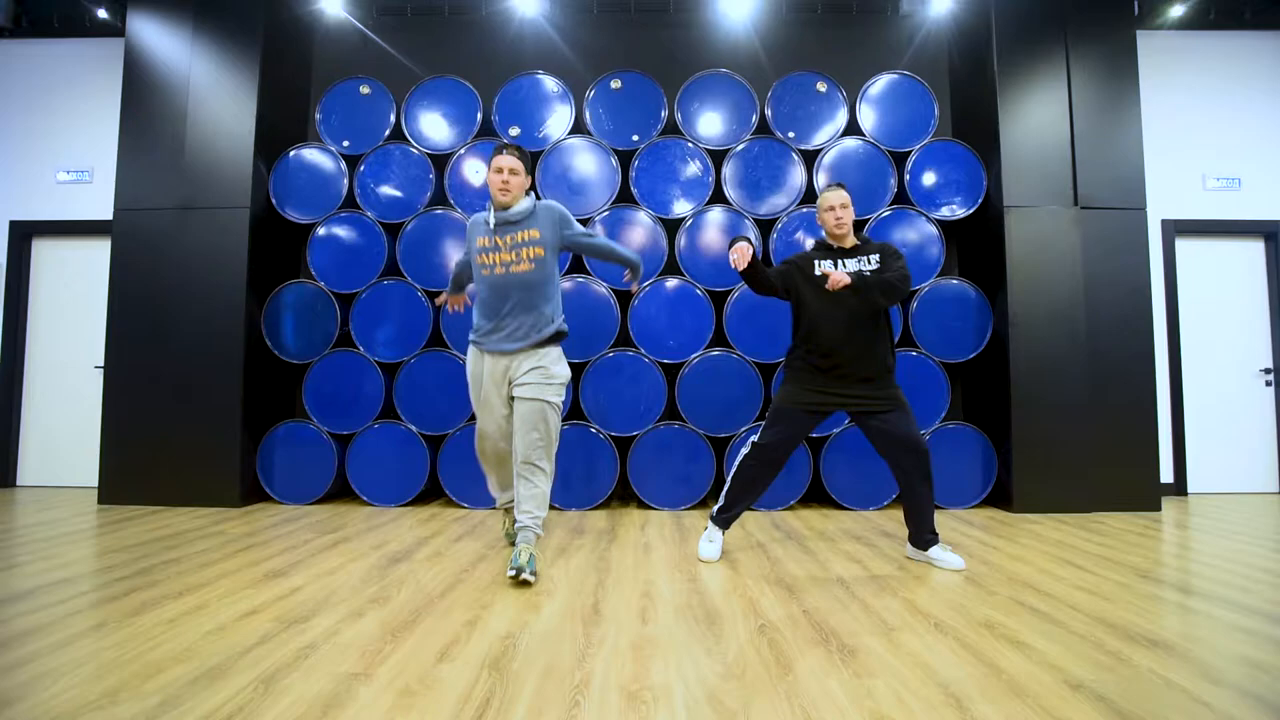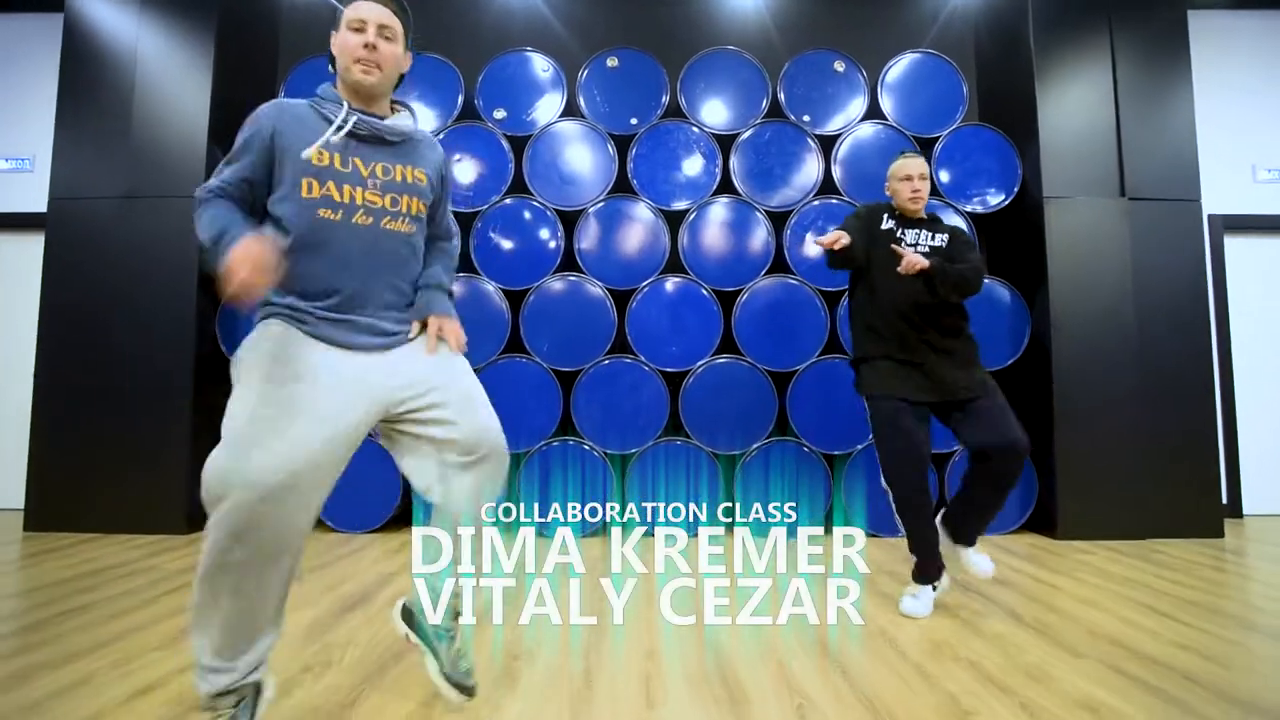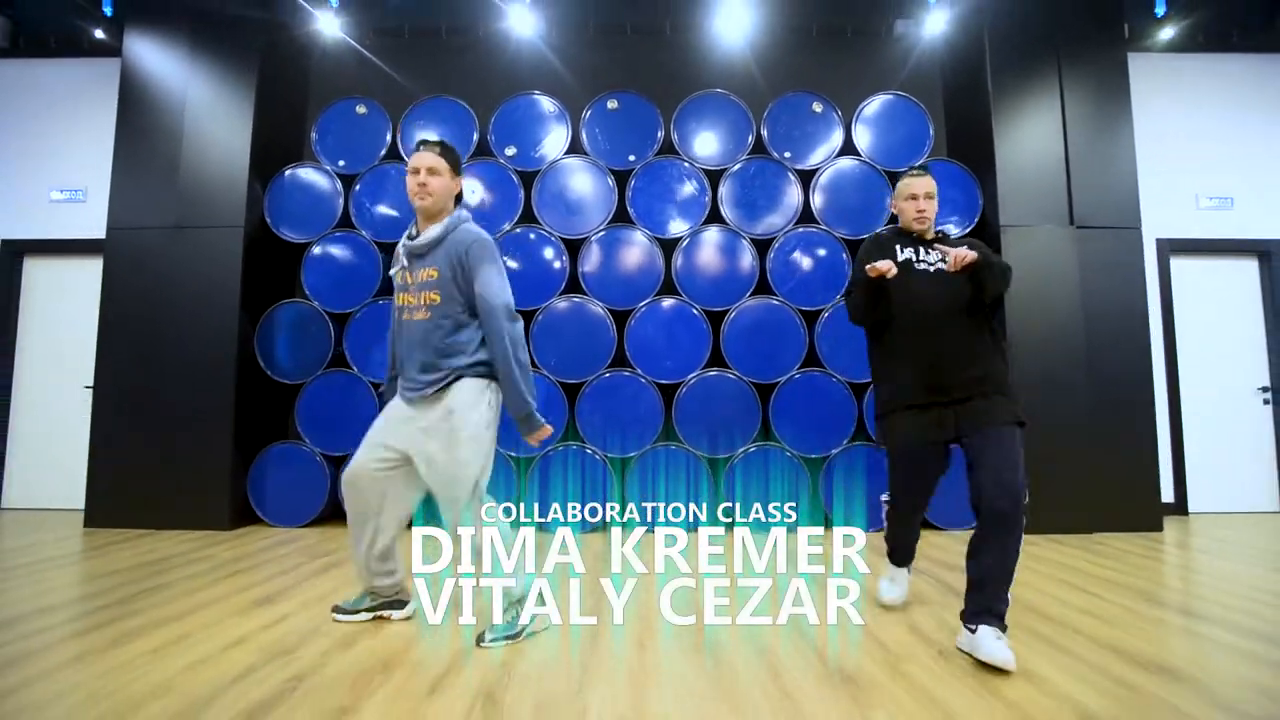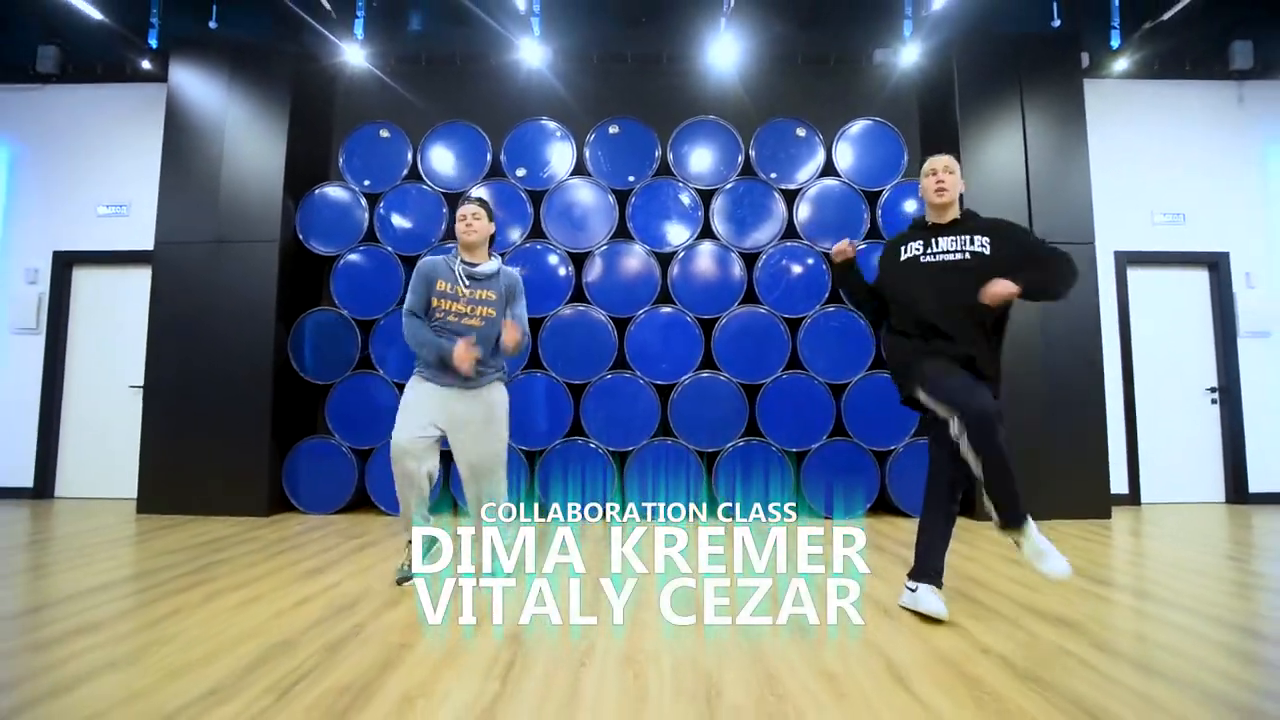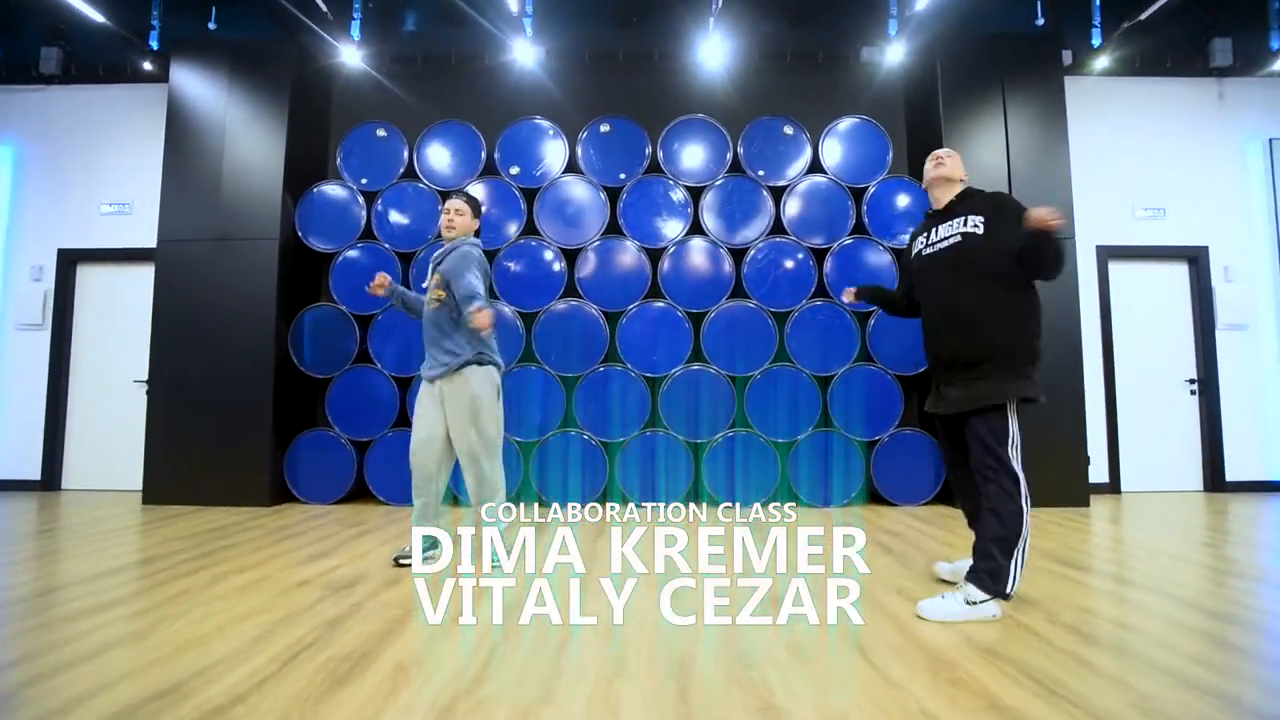
dt=1s
person 1, frame 1
left shoulder: (549, 216)
right shoulder: (475, 226)
left elbow: (592, 243)
left wrist: (633, 263)
right wrist: (454, 290)
left hip: (539, 354)
right hip: (486, 354)
left knee: (533, 449)
right knee: (492, 441)
left ankle: (526, 542)
right ankle: (509, 506)
person 1, frame 2
left shoulder: (431, 153)
right shoulder: (281, 121)
left elbow: (438, 249)
right elbow: (217, 203)
left wrist: (436, 306)
right wrist: (234, 243)
left hip: (409, 346)
right hip: (301, 343)
left knee: (480, 453)
right knee: (256, 498)
person 1, frame 3
left shoulder: (472, 243)
right shoulder: (401, 252)
left elbow: (500, 328)
left wrist: (524, 410)
right wrist: (394, 392)
left hip: (463, 395)
right hip: (409, 400)
left knee: (465, 507)
right knee: (361, 481)
left ankle: (516, 600)
right ankle: (386, 591)
person 1, frame 4
left shoulder: (507, 280)
right shoulder: (429, 268)
left elbow: (514, 332)
right elbow: (410, 320)
left wrist: (514, 338)
right wrist: (447, 351)
left hip: (484, 390)
right hip: (429, 383)
left knee: (484, 471)
right knee: (405, 447)
right ankle: (420, 536)
person 1, frame 5
left shoulder: (465, 254)
right shoulder: (442, 260)
left elbow: (469, 291)
left wrist: (479, 309)
right wrist: (393, 291)
left hip: (472, 371)
right hip: (435, 374)
left knee: (479, 458)
right knee: (426, 456)
right ankle: (427, 539)
person 2, frame 1
left shoulder: (884, 255)
right shoulder: (804, 264)
left elbow: (897, 288)
right elbow: (768, 283)
left wrist: (852, 282)
right wrist: (743, 256)
left hip: (870, 380)
right hip: (809, 379)
left knee: (911, 450)
right knee: (767, 448)
left ankle: (924, 542)
right ankle: (719, 523)
person 2, frame 2
left shoulder: (952, 236)
right shoulder: (870, 219)
left elbow: (969, 281)
right elbow: (845, 258)
left wrist: (929, 268)
right wrist: (839, 244)
left hip: (952, 360)
right hip: (888, 365)
left knee: (1007, 445)
right knee: (906, 469)
left ankle: (961, 528)
right ankle: (928, 577)
person 2, frame 3
left shoulder: (959, 248)
right shoulder: (880, 246)
left elbow: (997, 284)
right elbow: (859, 313)
left wrist: (976, 262)
right wrist: (873, 282)
left hip: (984, 390)
right hip: (915, 394)
left knee: (1005, 499)
right knee: (909, 494)
left ankle: (983, 622)
right ankle: (899, 562)
person 2, frame 4
left shoulder: (997, 234)
right shoulder: (899, 248)
left elbow: (1059, 267)
right elbow: (879, 308)
left wrist: (1020, 285)
right wrist: (845, 269)
left hip: (972, 370)
right hip: (919, 362)
left knee: (949, 473)
right knee: (981, 418)
left ankle: (921, 583)
right ankle: (1020, 526)
person 2, frame 5
left shoulder: (997, 209)
right shoulder: (920, 236)
left elbow: (1041, 265)
right elbow: (912, 301)
left wrist: (1045, 235)
right wrist: (865, 295)
left hip: (996, 364)
right hip: (949, 370)
left knee: (998, 468)
right knee: (964, 466)
left ankle: (988, 588)
right ankle: (991, 561)
